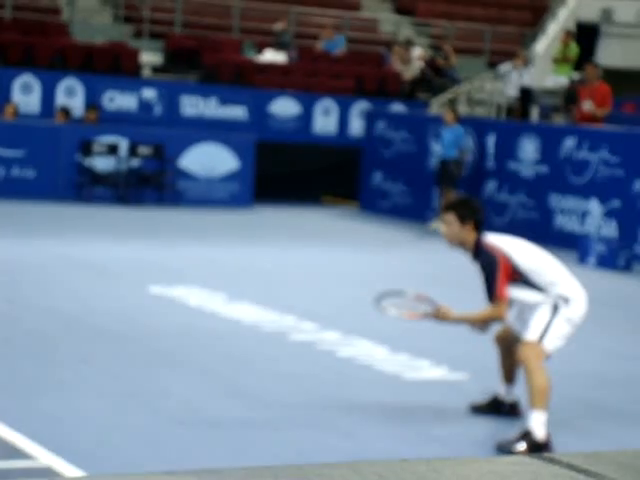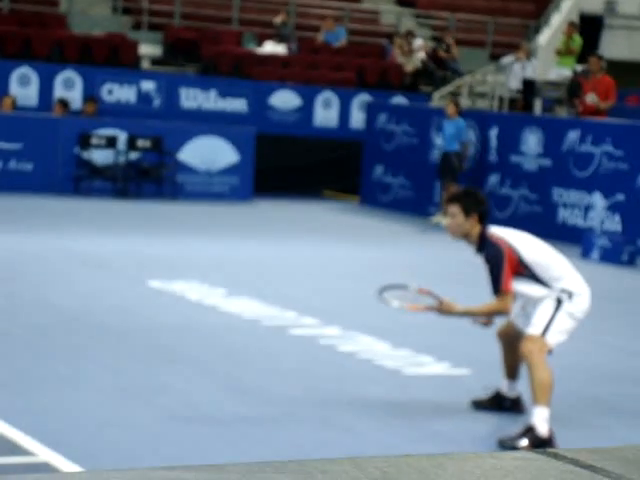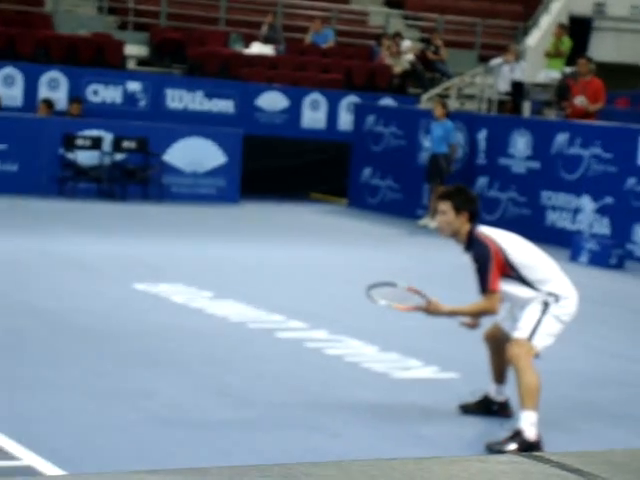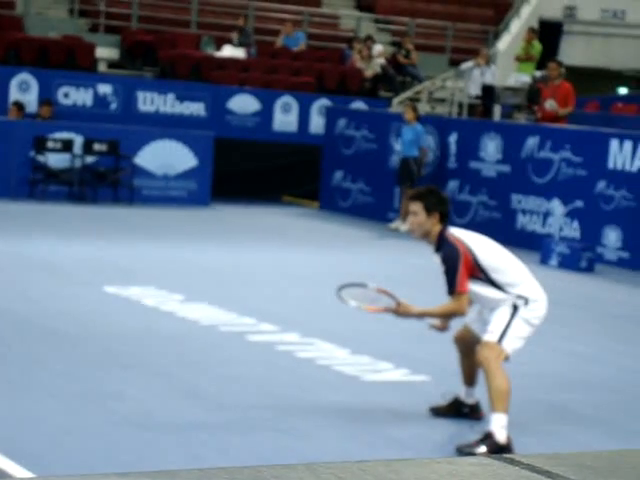
dt=0.3s
person 1, frame 1
left shoulder: (489, 256)
right shoulder: (488, 244)
left elbow: (499, 311)
right elbow: (504, 300)
left wrist: (454, 317)
right wrist: (486, 318)
left hip: (564, 300)
right hip: (544, 296)
left knee: (529, 353)
right knee: (505, 339)
left ankle: (538, 435)
right ankle: (506, 401)
person 1, frame 2
left shoulder: (494, 248)
right shoulder: (491, 237)
left elbow: (505, 305)
right elbow: (508, 296)
left wrist: (458, 310)
right wrist: (490, 313)
left hip: (567, 294)
right hip: (546, 291)
left knee: (531, 348)
right knee: (508, 335)
left ankle: (540, 431)
right ankle: (509, 397)
person 1, frame 3
left shoulder: (481, 247)
right shoulder: (479, 237)
left elbow: (491, 304)
right elbow: (495, 295)
left wrist: (445, 310)
right wrist: (477, 314)
left hip: (553, 297)
right hip: (533, 294)
left knee: (518, 352)
right knee: (494, 338)
left ankle: (528, 435)
right ankle: (497, 401)
person 1, frame 4
left shoulder: (451, 249)
right shoulder: (451, 239)
left elbow: (460, 306)
right elbow: (466, 293)
left wrist: (415, 312)
right wrist: (447, 317)
left hip: (523, 300)
right hip: (503, 297)
left knee: (488, 355)
right knee: (464, 340)
left ankle: (499, 437)
right ankle: (467, 403)
person 2, frame 1
left shoulder: (459, 130)
right shoulder: (444, 129)
left elbow: (463, 148)
left wrist: (461, 164)
right wrist: (441, 159)
left hip: (454, 162)
right hip: (444, 161)
left knee: (450, 190)
right knee: (443, 190)
person 2, frame 2
left shoulder: (460, 123)
right shoulder: (445, 122)
left elbow: (464, 142)
left wrist: (462, 157)
right wrist: (444, 151)
left hip: (455, 155)
right hip: (445, 154)
left knee: (452, 185)
right knee: (445, 185)
right ankle: (442, 212)
person 2, frame 3
left shoulder: (448, 125)
right shoulder: (433, 124)
left elbow: (452, 144)
left wrist: (450, 160)
right wrist: (433, 153)
left hip: (443, 157)
right hip: (433, 156)
left knee: (440, 188)
right knee: (433, 187)
right ankle: (430, 215)
person 2, frame 4
left shoulder: (419, 128)
right shoulder: (404, 127)
left elbow: (423, 148)
left wrist: (420, 163)
right wrist: (403, 158)
left hip: (413, 160)
right hip: (404, 160)
right knee: (404, 191)
right ankle: (401, 219)
